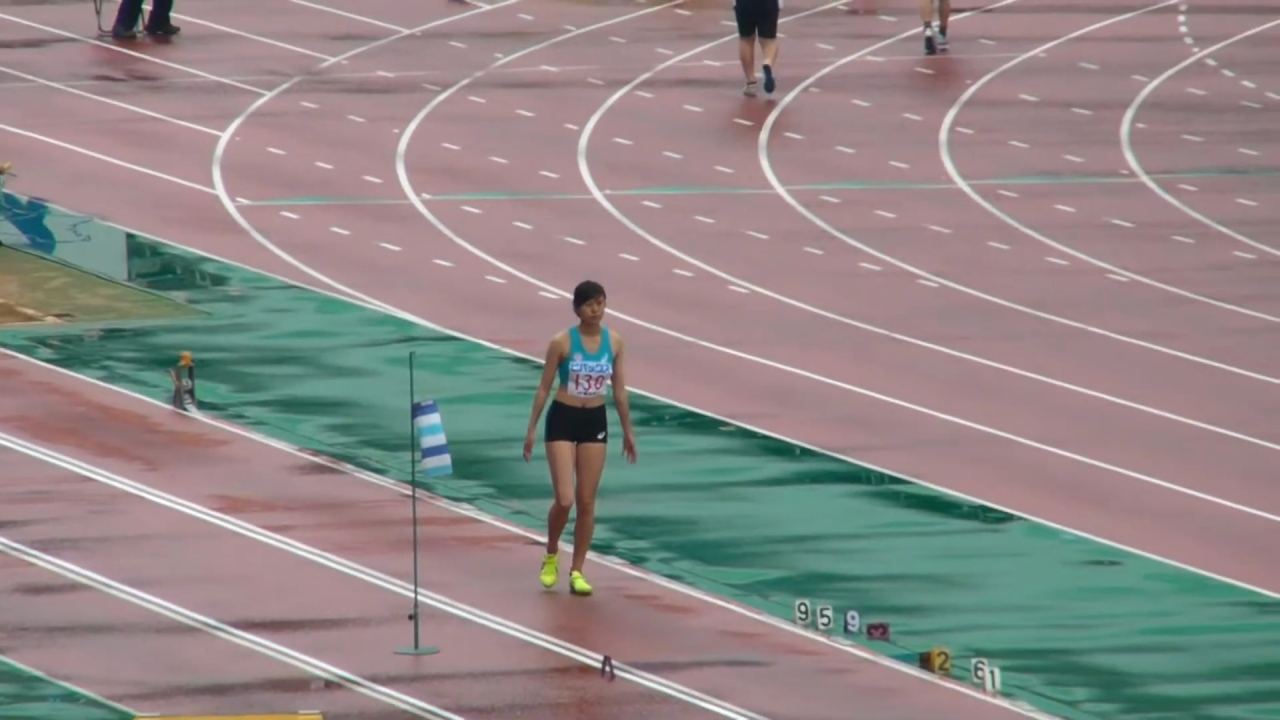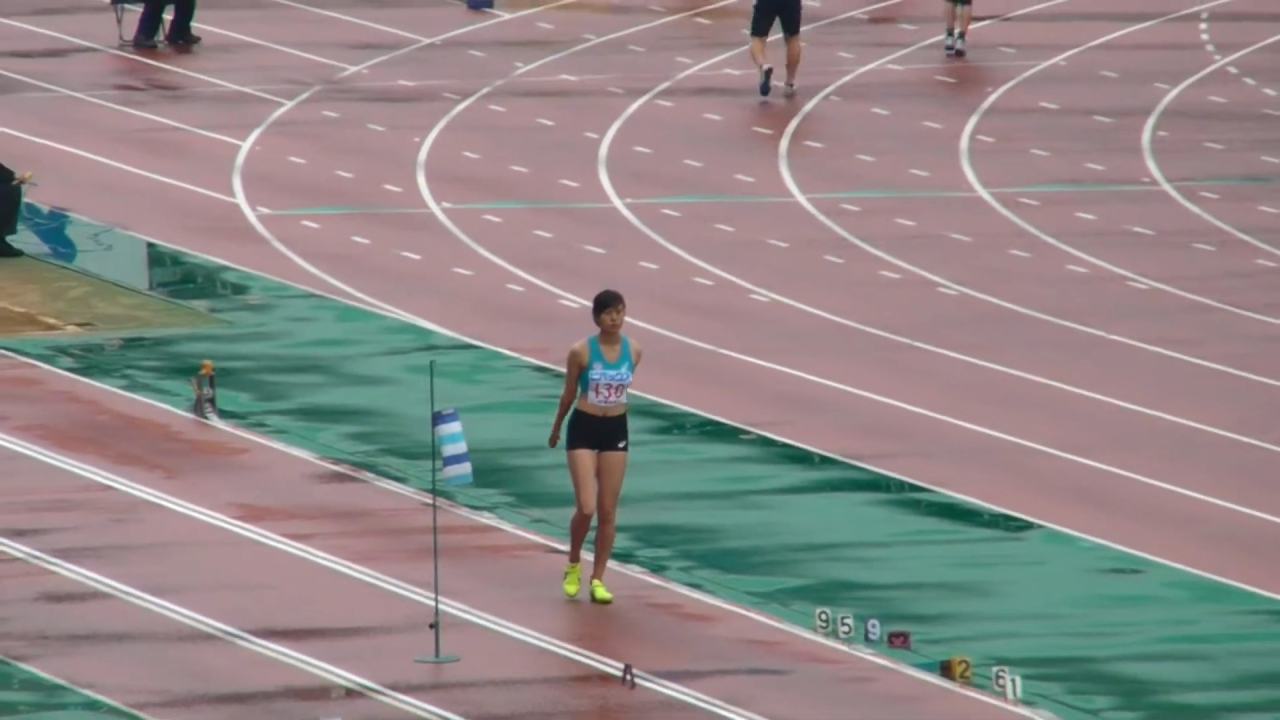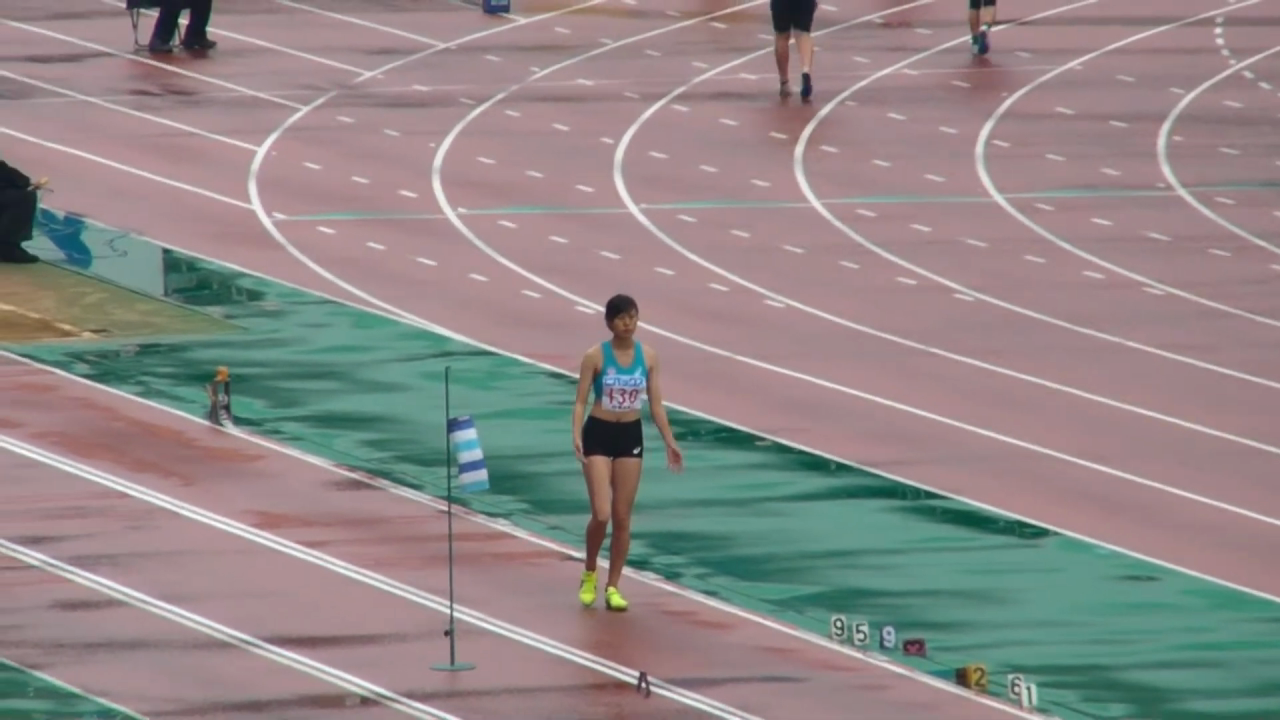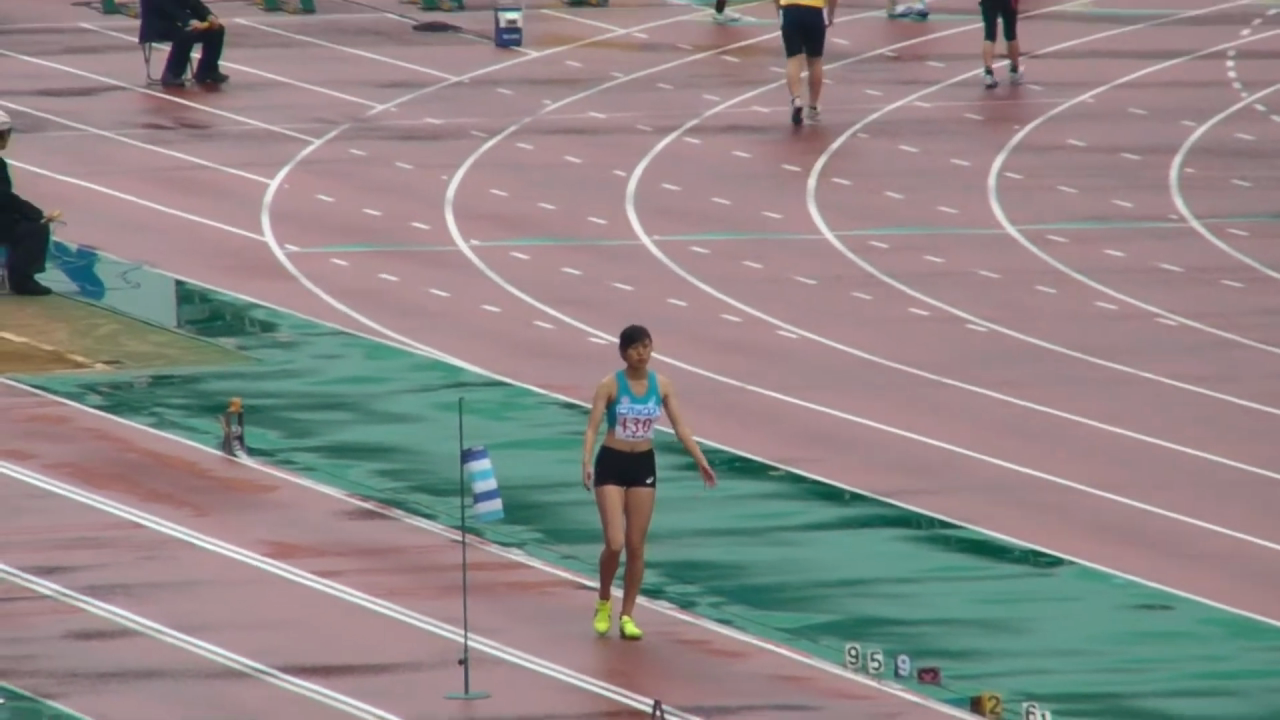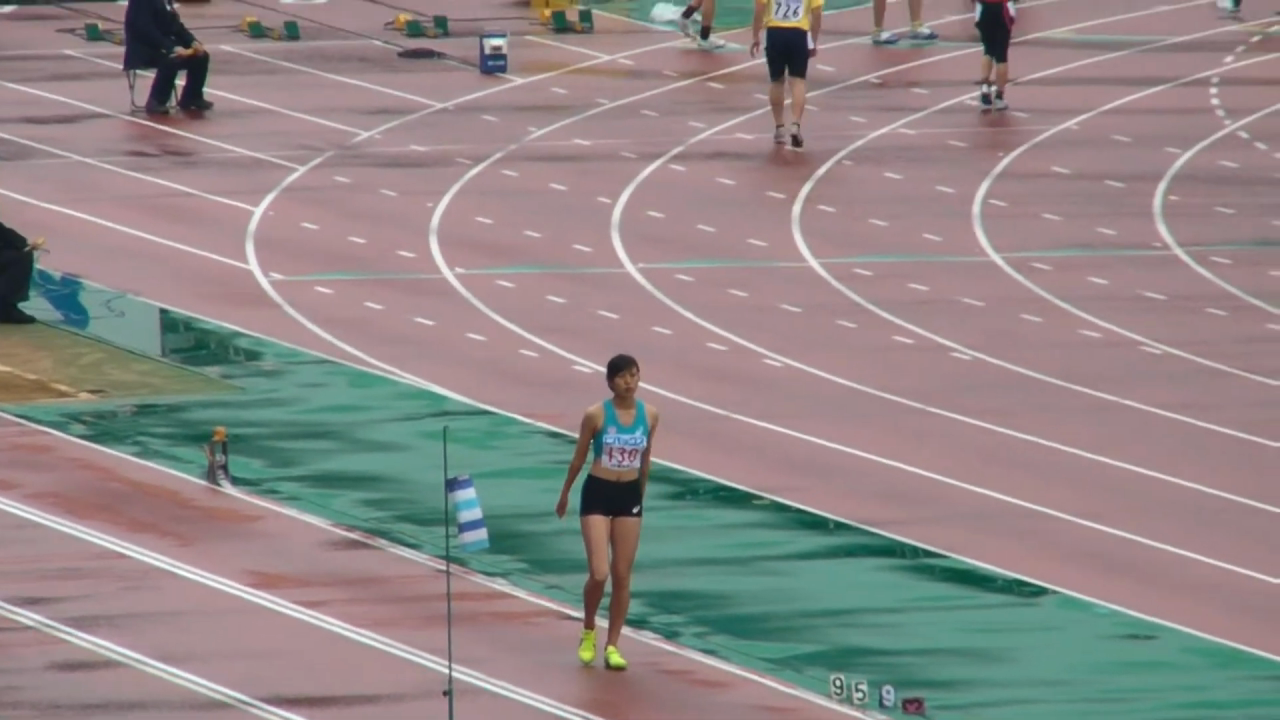
dt=0.3s
person 1, frame 1
left shoulder: (615, 342)
right shoulder: (561, 342)
left elbow: (619, 388)
right elbow: (544, 387)
left wrist: (628, 431)
right wrist: (531, 429)
left hip: (595, 421)
right hip: (562, 419)
left knee: (587, 501)
right knee: (564, 500)
left ankle: (577, 571)
right ankle: (550, 557)
person 1, frame 2
left shoulder: (634, 350)
right shoulder: (581, 351)
right elbow: (568, 394)
right wrist: (555, 430)
left hip: (616, 429)
right hip: (583, 428)
left knee: (608, 510)
right knee: (586, 507)
left ankle: (597, 579)
right ankle: (573, 566)
person 1, frame 3
left shoulder: (647, 356)
right shoulder: (594, 356)
left elbow: (655, 403)
right elbow: (580, 401)
left wrist: (670, 442)
right wrist: (576, 436)
left hip: (631, 435)
right hip: (599, 434)
left knee: (623, 517)
right knee: (601, 514)
left ankle: (613, 586)
right ankle: (589, 574)
person 1, frame 4
left shoulder: (662, 385)
right shoulder: (609, 385)
left elbow: (680, 428)
right elbow: (592, 428)
left wrist: (701, 462)
right wrist: (587, 463)
left hip: (644, 465)
right hip: (612, 463)
left knee: (636, 546)
right knee: (615, 543)
left ankle: (627, 615)
right ankle: (604, 603)
person 1, frame 5
left shoulder: (650, 414)
right shoulder: (595, 414)
right elbow: (579, 457)
left wrist: (641, 492)
right wrist: (564, 494)
left hip: (630, 494)
right hip: (598, 492)
left knee: (622, 576)
right knee: (599, 574)
left ankle: (612, 645)
right ankle: (588, 633)
